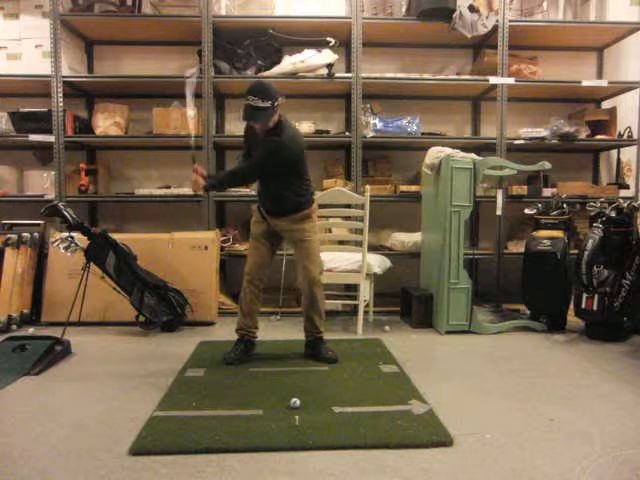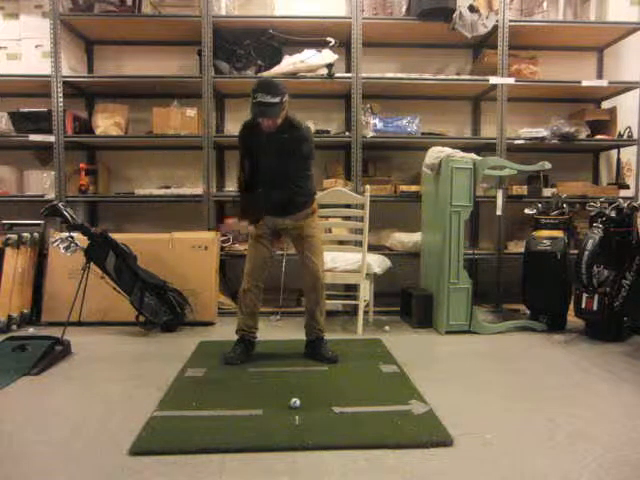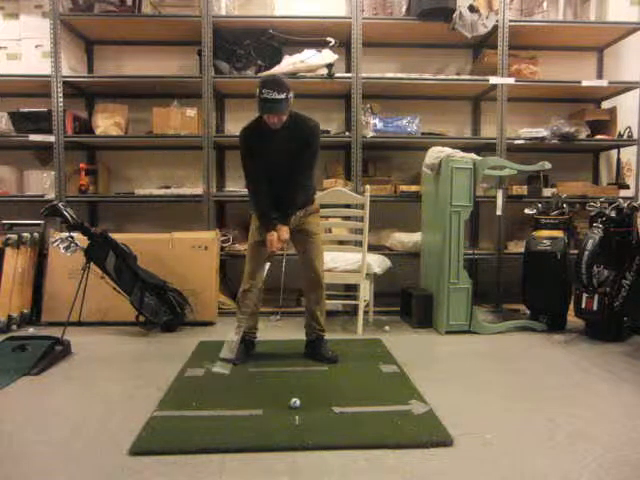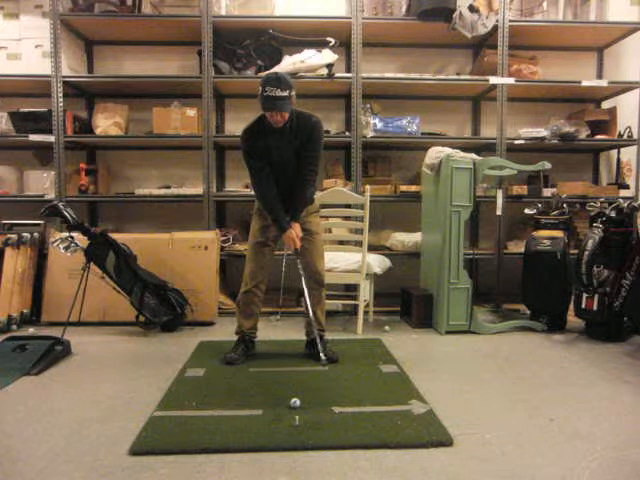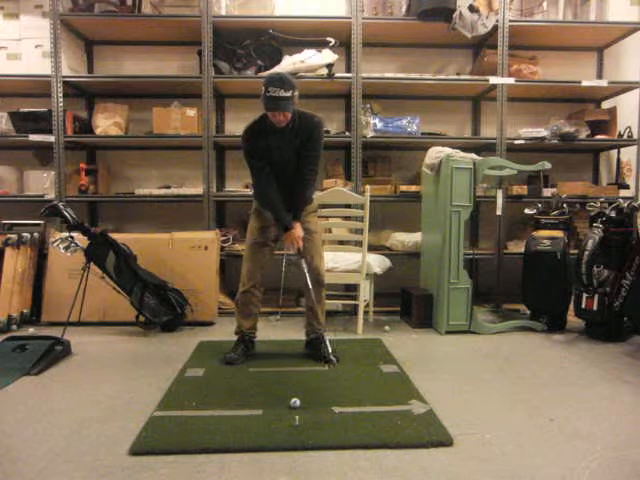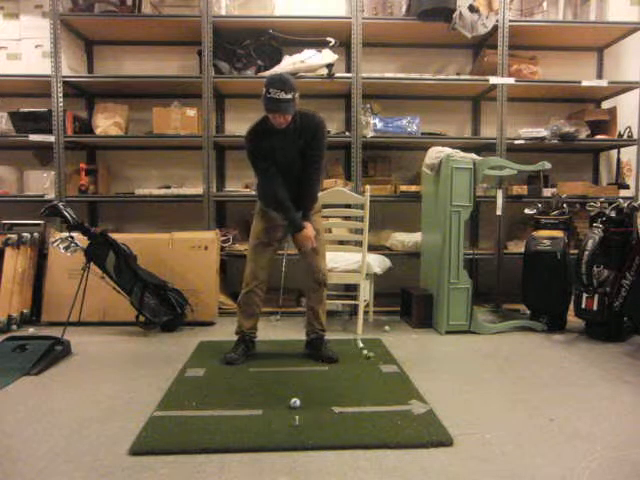
dt=0.2s
person 1, frame 1
left shoulder: (285, 142)
right shoulder: (256, 127)
left elbow: (246, 176)
right elbow: (247, 164)
left wrist: (208, 184)
right wrist: (212, 177)
left hip: (298, 216)
right hip: (266, 213)
left knee: (311, 278)
right knee: (252, 276)
left ankle: (315, 340)
right ankle: (246, 338)
person 1, frame 2
left shoulder: (300, 136)
right shoulder: (248, 131)
left elbow: (284, 186)
right elbow: (248, 177)
left wrist: (251, 216)
right wrist: (245, 214)
left hip: (300, 213)
right hip: (265, 214)
left knee: (314, 277)
right knee: (252, 276)
left ankle: (315, 339)
right ankle: (246, 338)
person 1, frame 3
left shoulder: (309, 129)
right shoulder: (250, 134)
left elbow: (301, 180)
right elbow: (255, 183)
left wrist: (286, 222)
right wrist: (268, 225)
left hip: (303, 210)
right hip: (267, 213)
left knee: (314, 275)
right knee: (252, 275)
left ankle: (315, 339)
right ankle: (247, 338)
person 1, frame 4
left shoulder: (311, 125)
right shoulder: (251, 135)
left elbow: (307, 176)
right elbow: (261, 184)
left wrist: (295, 220)
right wrist: (282, 225)
left hip: (304, 210)
right hip: (268, 211)
left knee: (315, 275)
right knee: (253, 277)
left ankle: (315, 339)
right ankle: (245, 339)
person 1, frame 5
left shoulder: (312, 125)
right shoulder: (253, 134)
left elbow: (307, 175)
right elbow: (264, 183)
left wrist: (297, 220)
right wrist: (286, 224)
left hip: (303, 209)
right hip: (266, 210)
left knee: (315, 274)
right knee: (251, 276)
left ankle: (315, 339)
right ankle: (245, 339)
person 1, frame 6
left shoulder: (314, 124)
right shoulder: (256, 136)
left elbow: (313, 174)
right elbow: (271, 183)
left wrist: (306, 218)
right wrist: (296, 225)
left hip: (307, 209)
right hip: (271, 210)
left knee: (318, 274)
right knee: (255, 276)
left ankle: (316, 339)
right ankle: (246, 339)
